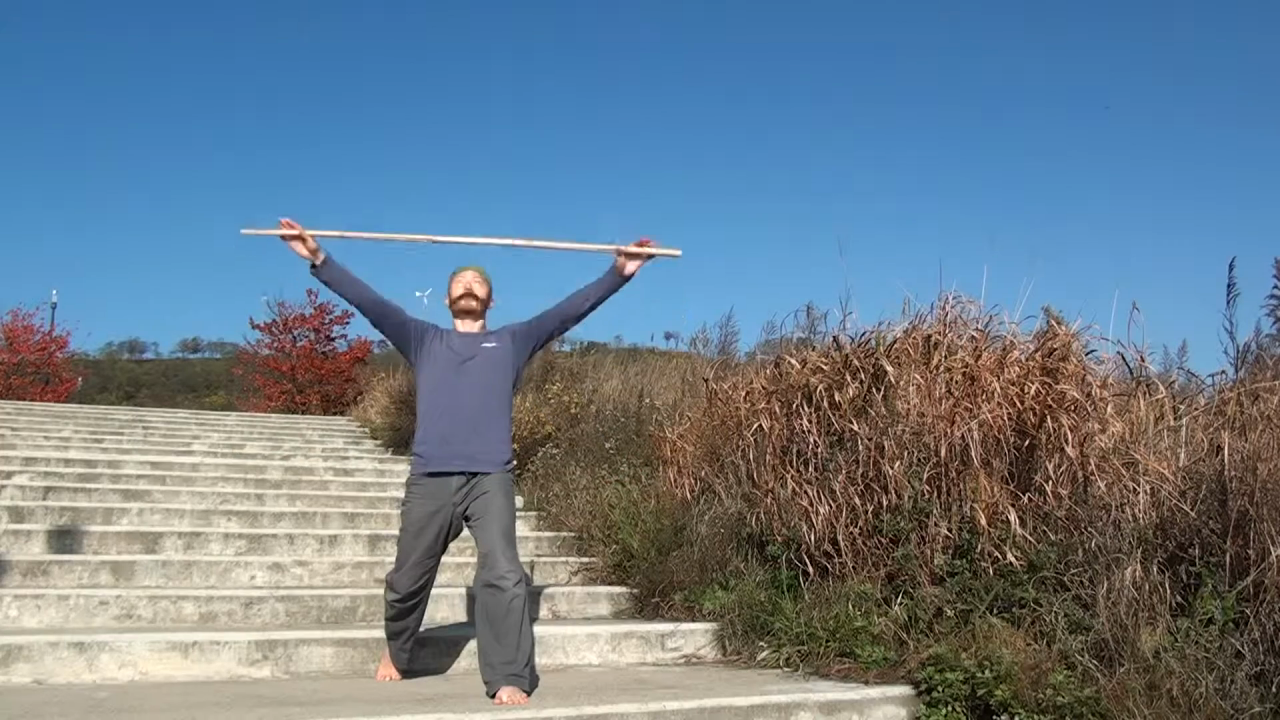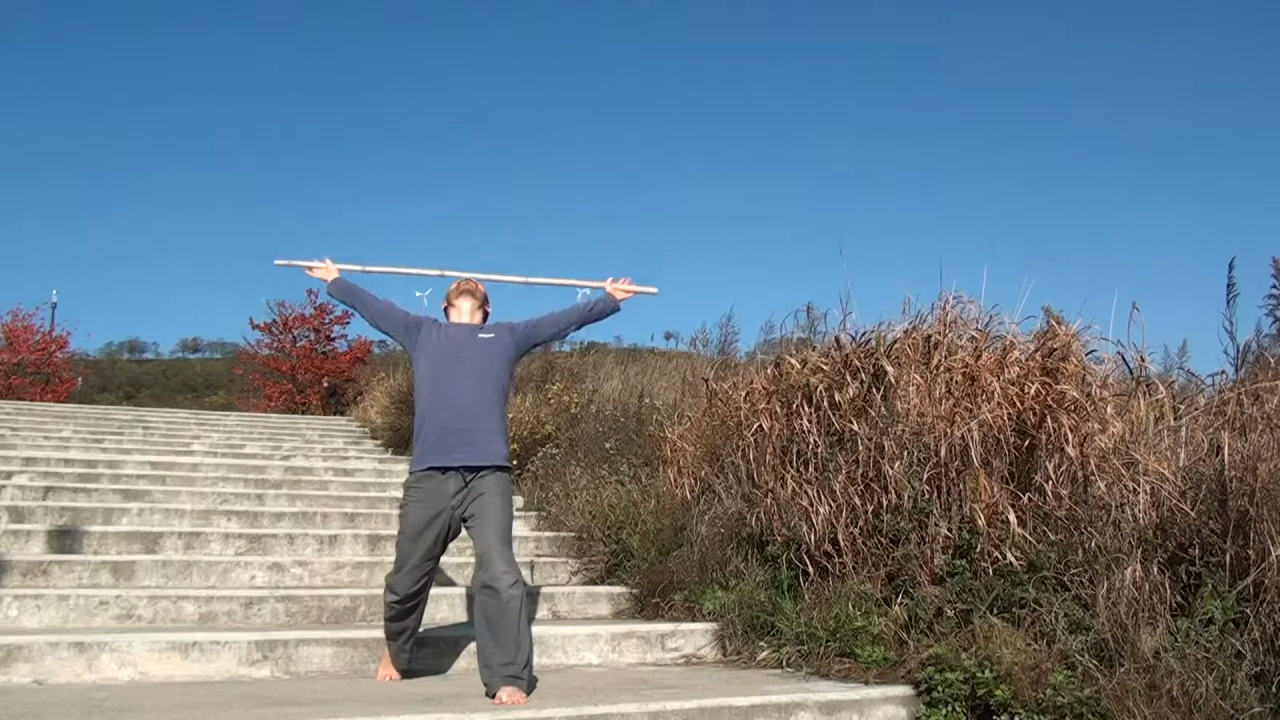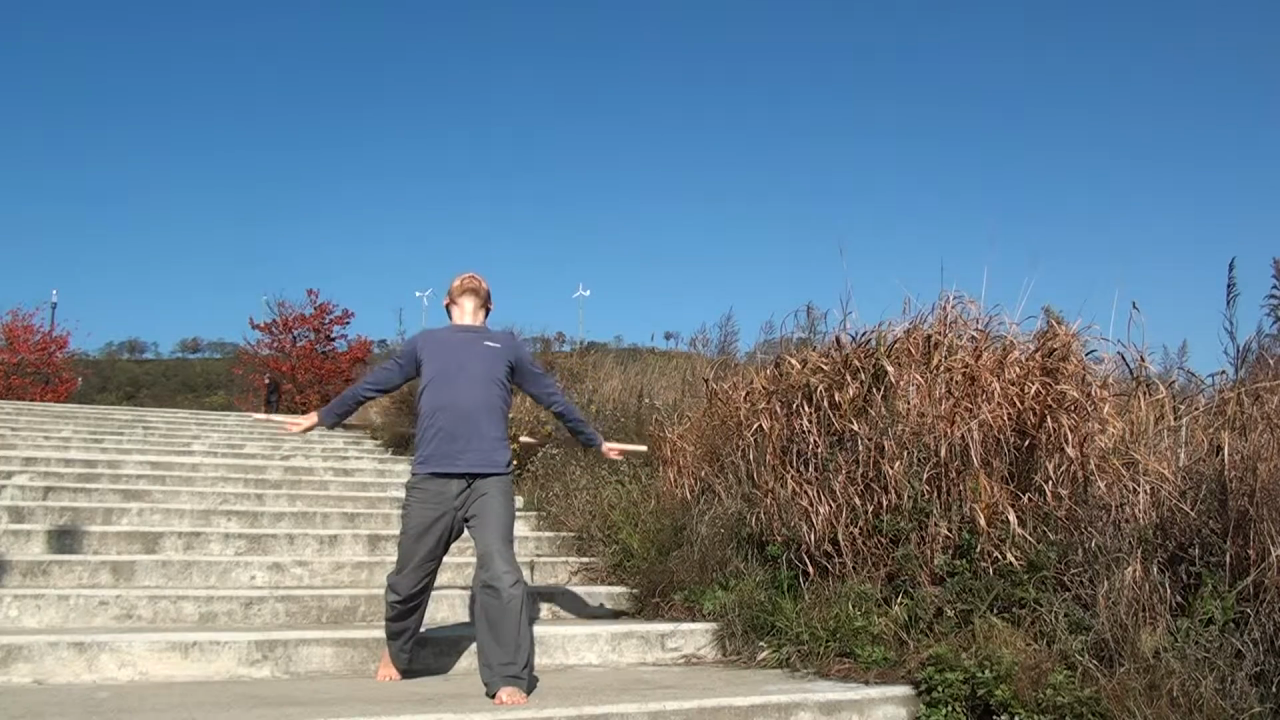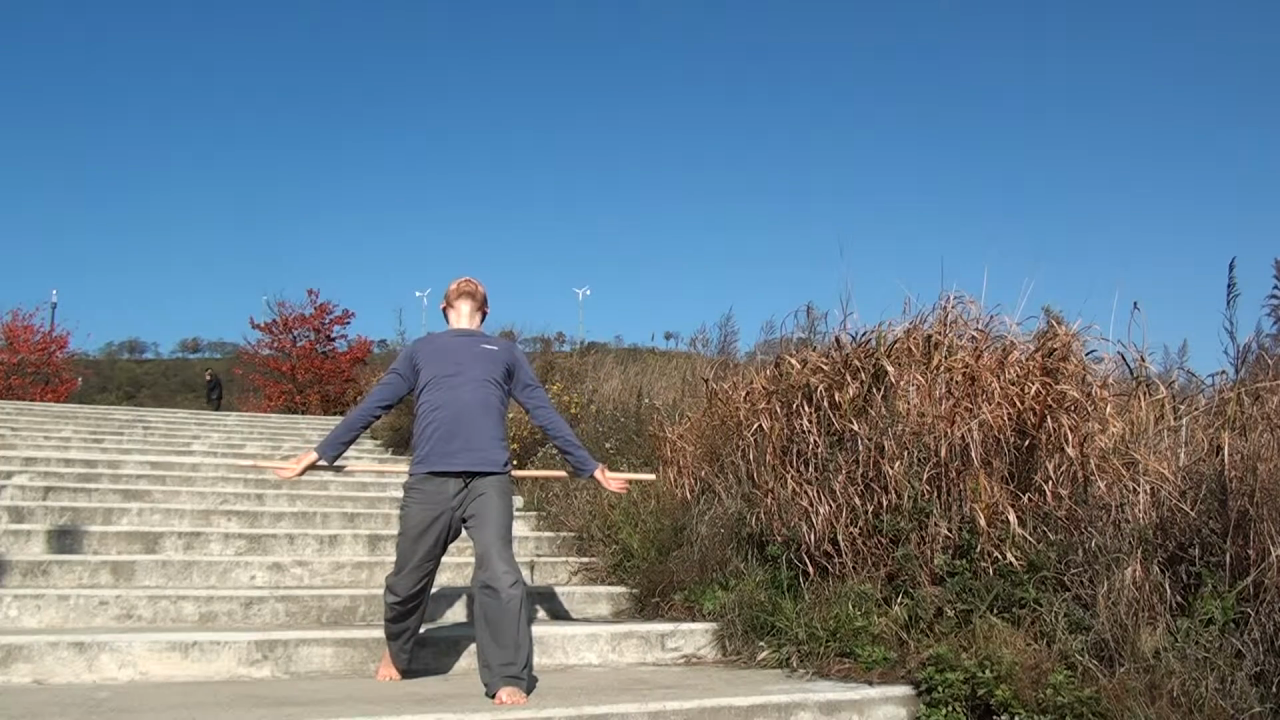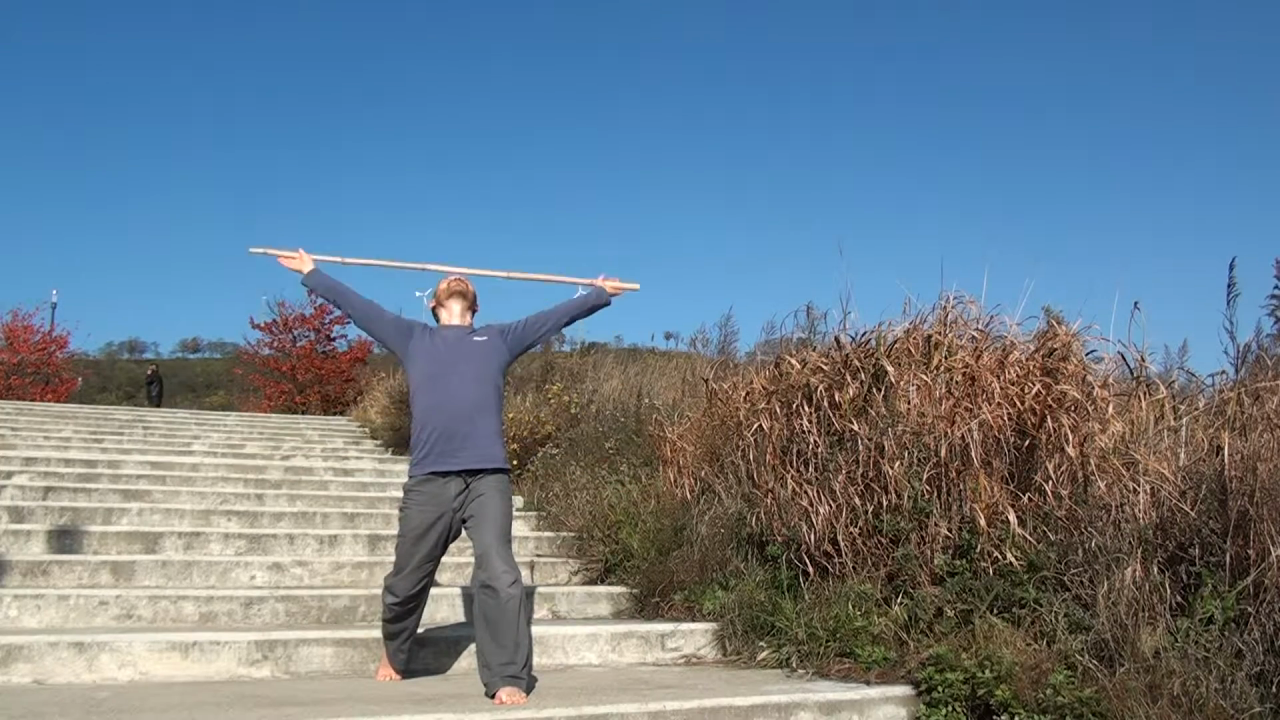
dt=1s
person 1, frame 1
left shoulder: (512, 342)
right shoulder: (423, 340)
left elbow: (571, 310)
right elbow: (369, 303)
left wrist: (619, 273)
right wrist: (318, 259)
left hip: (491, 478)
right hip: (430, 479)
left knee: (502, 576)
right knee: (408, 578)
left ankle: (510, 680)
right ankle: (396, 654)
person 1, frame 2
left shoulder: (507, 336)
right shoulder: (422, 332)
left elbow: (566, 319)
right elbow: (371, 306)
left wrist: (610, 299)
right wrist: (332, 279)
left hip: (489, 475)
right hip: (429, 476)
left knee: (500, 576)
right knee: (408, 577)
left ankle: (509, 680)
right ankle: (395, 654)
person 1, frame 3
left shoulder: (508, 347)
right shoulder: (425, 343)
left elbow: (553, 398)
right elbow: (371, 385)
left wrist: (595, 441)
right wrist: (322, 418)
left hip: (491, 478)
right hip: (431, 479)
left knee: (500, 575)
right knee: (409, 577)
left ankle: (509, 679)
right ankle: (396, 653)
person 1, frame 4
left shoulder: (506, 352)
right shoulder: (421, 349)
left elbow: (545, 412)
right elbow: (373, 404)
left wrist: (589, 466)
right wrist: (320, 453)
left hip: (489, 478)
right hip: (429, 479)
left knee: (499, 575)
right knee: (408, 578)
left ankle: (509, 680)
right ankle: (396, 654)
person 1, frame 5
left shoulder: (498, 339)
right shoulder: (412, 338)
left elbow: (557, 315)
right elbow: (355, 306)
left wrist: (601, 292)
right wrist: (309, 270)
left hip: (488, 476)
right hip: (428, 479)
left knee: (498, 575)
right knee: (407, 579)
left ankle: (509, 679)
right ankle: (394, 657)
